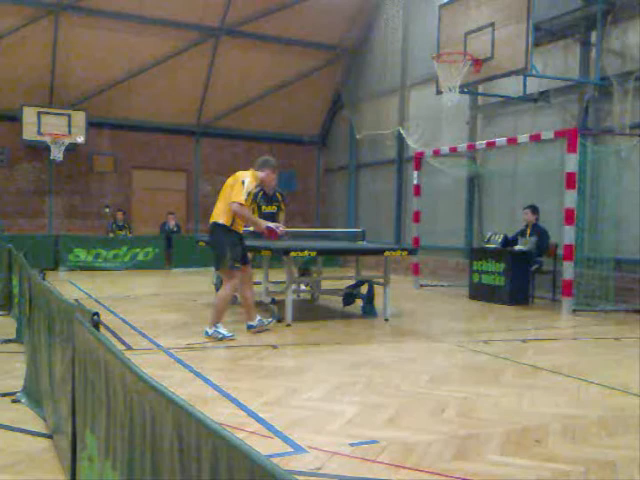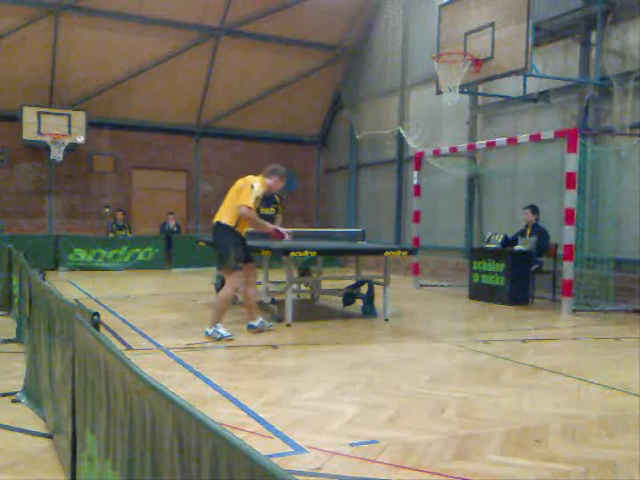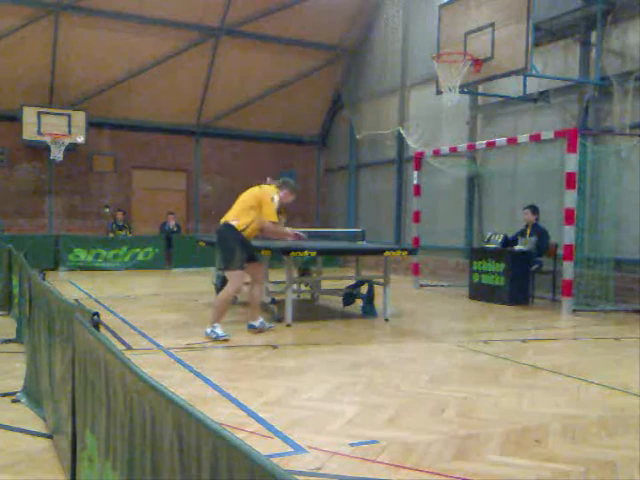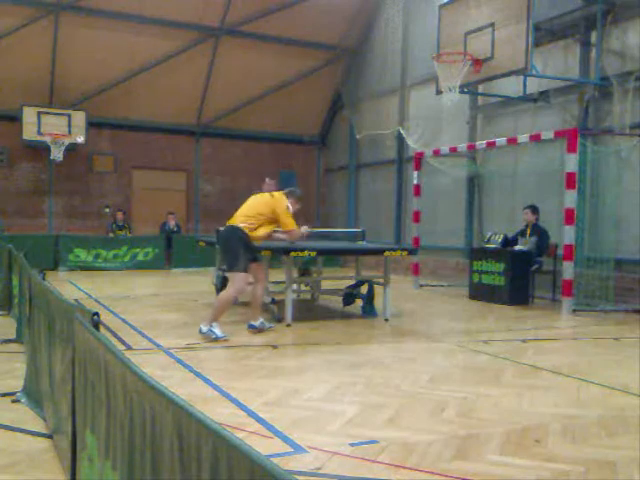
dt=0.2s
person 1, frame 1
left shoulder: (249, 181)
right shoulder: (245, 178)
right elbow: (236, 208)
left wrist: (267, 224)
right wrist: (259, 224)
left hip: (233, 234)
right hip: (223, 232)
left knee: (246, 277)
right knee: (232, 282)
left ankle: (253, 321)
right ankle: (213, 327)
person 1, frame 2
left shoulder: (257, 185)
right shoulder: (255, 183)
left elbow: (249, 221)
right elbow: (244, 211)
left wrist: (272, 228)
right wrist: (267, 227)
left hip: (234, 235)
right hip: (226, 233)
left knee: (250, 276)
right knee: (234, 283)
left ankle: (254, 321)
right ankle: (213, 327)
person 1, frame 3
left shoulder: (265, 192)
right shoulder: (272, 195)
left elbow: (260, 227)
right elbow: (268, 226)
left wrist: (285, 234)
right wrist: (289, 234)
left hip: (238, 236)
right hip: (231, 235)
left knee: (258, 276)
right knee: (236, 283)
left ankle: (255, 321)
right ankle: (213, 326)
person 1, frame 4
left shoulder: (270, 199)
right shoulder: (283, 203)
right elbow: (294, 235)
left wrist: (281, 237)
right wrist: (303, 231)
left hip: (239, 238)
right hip: (235, 238)
left knee: (261, 277)
right knee: (238, 285)
left ankle: (256, 321)
right ankle: (209, 325)
